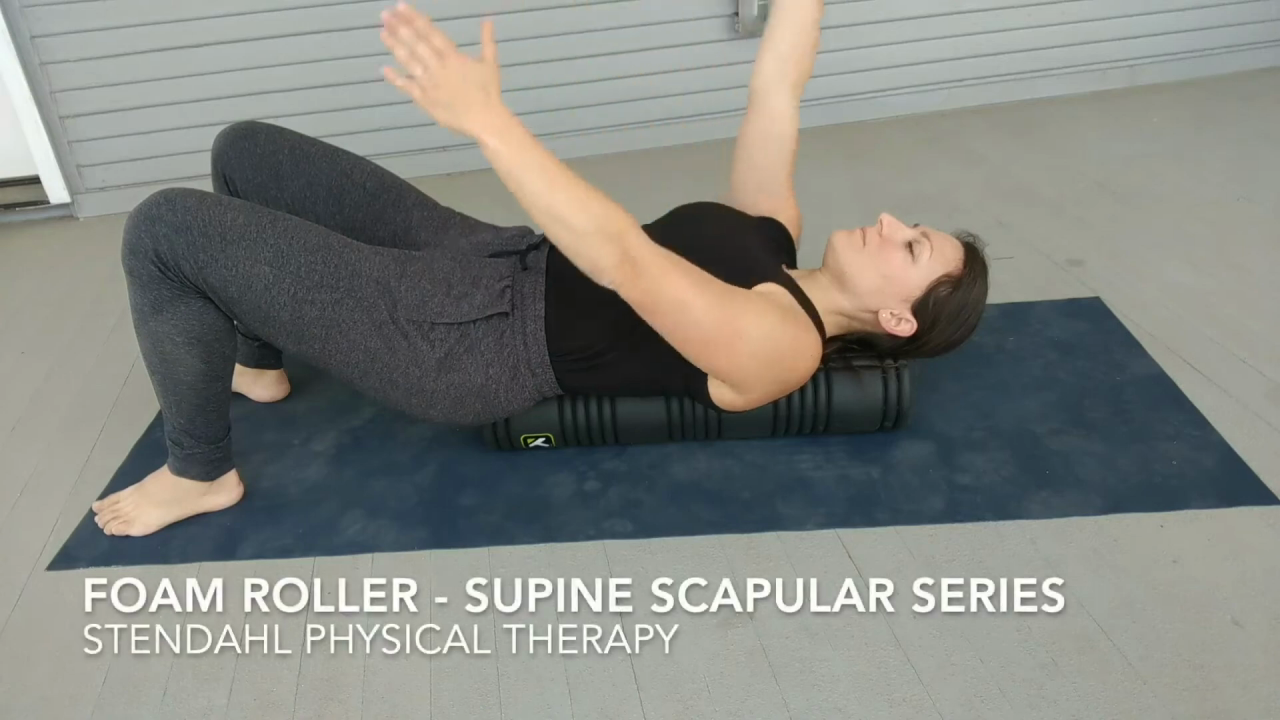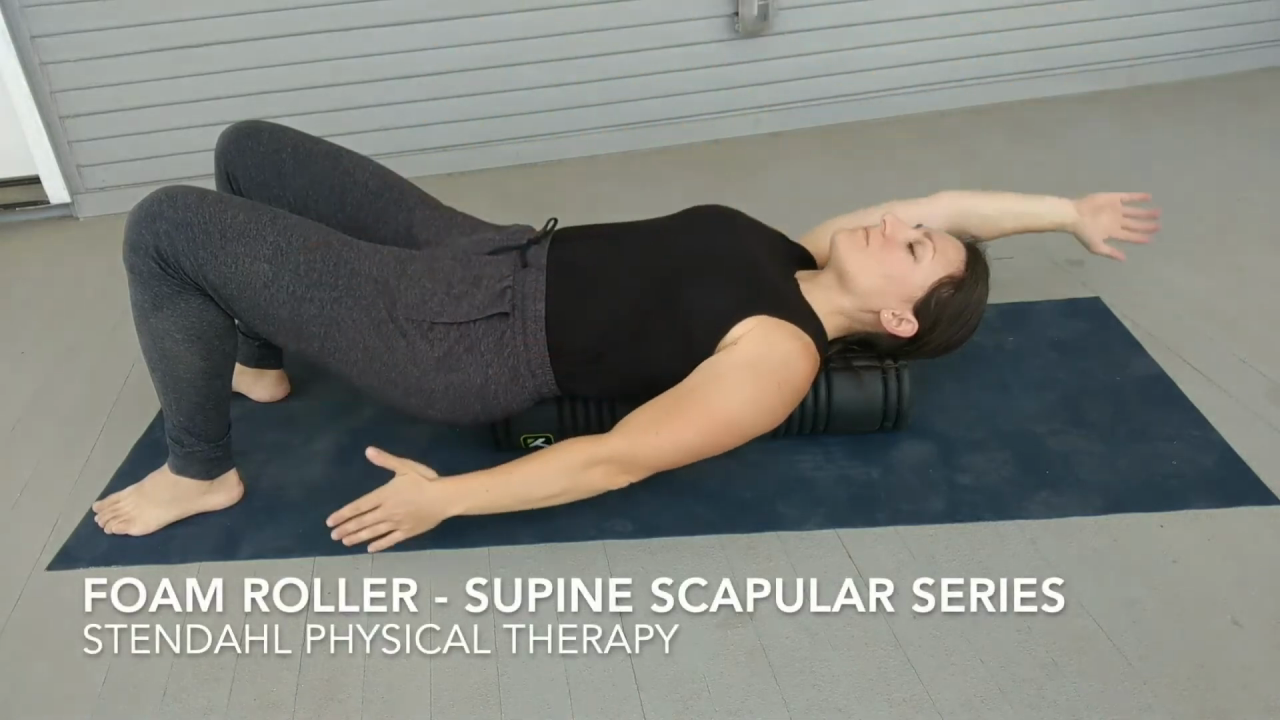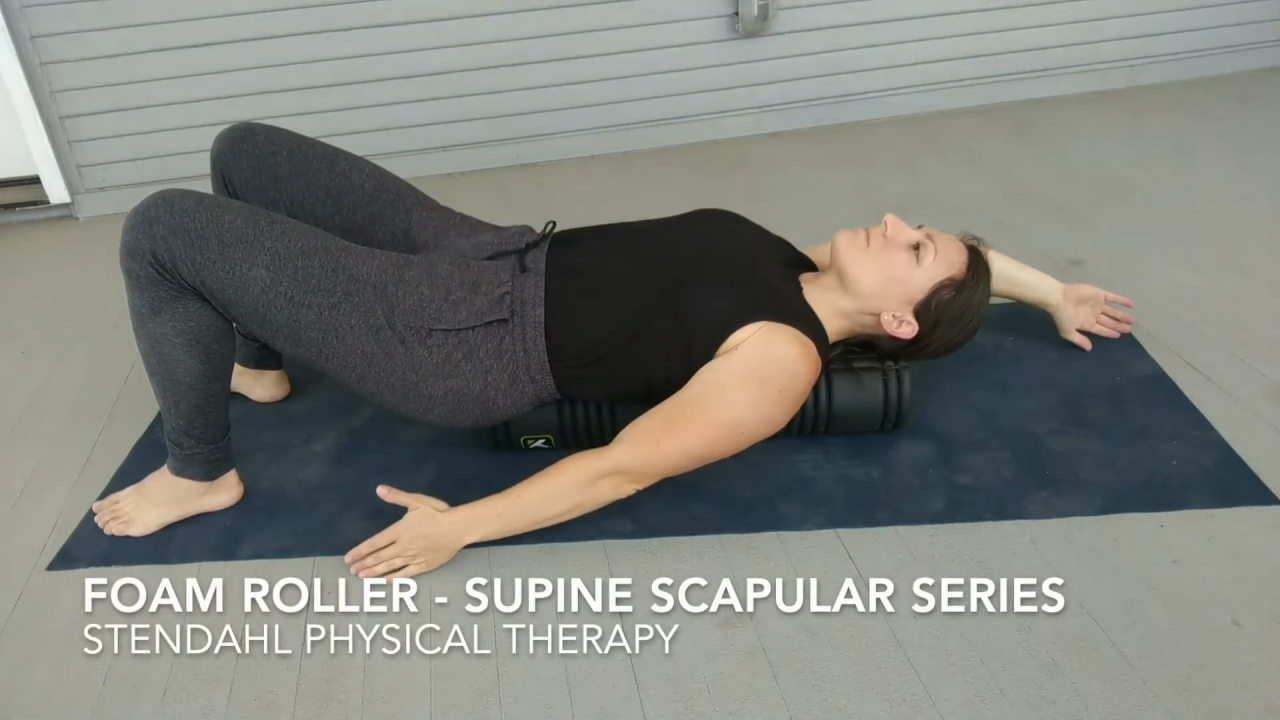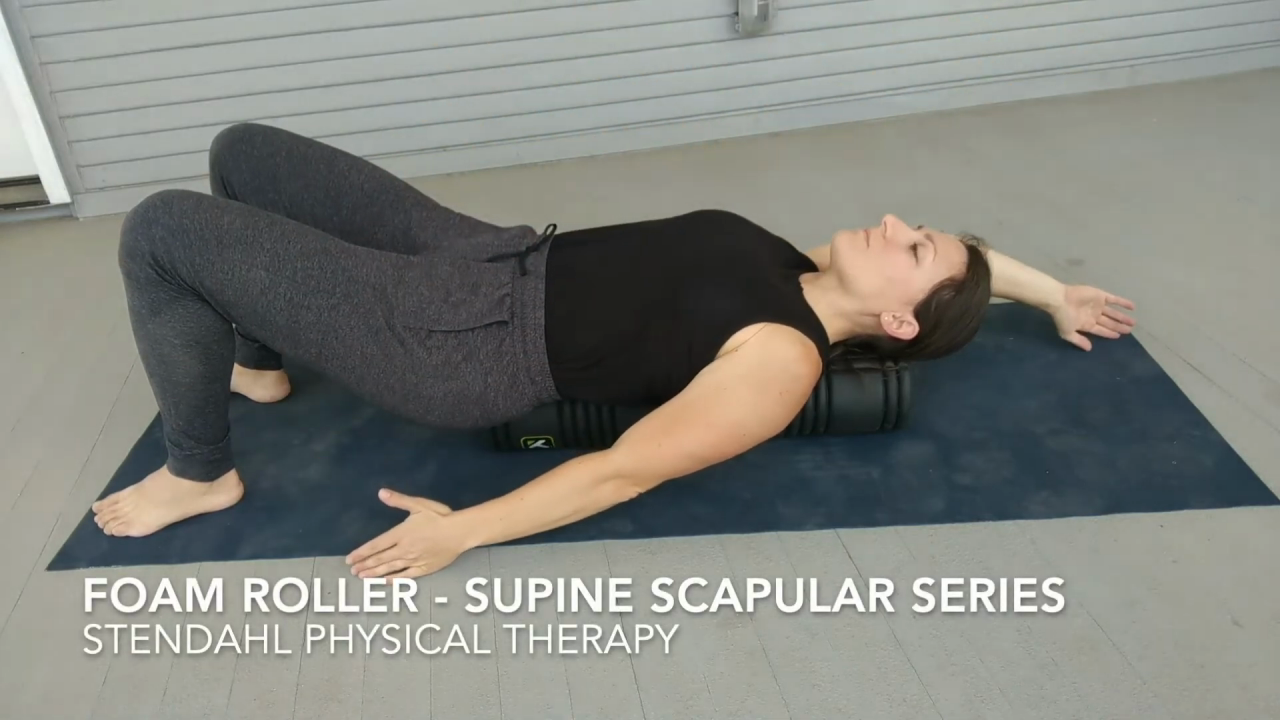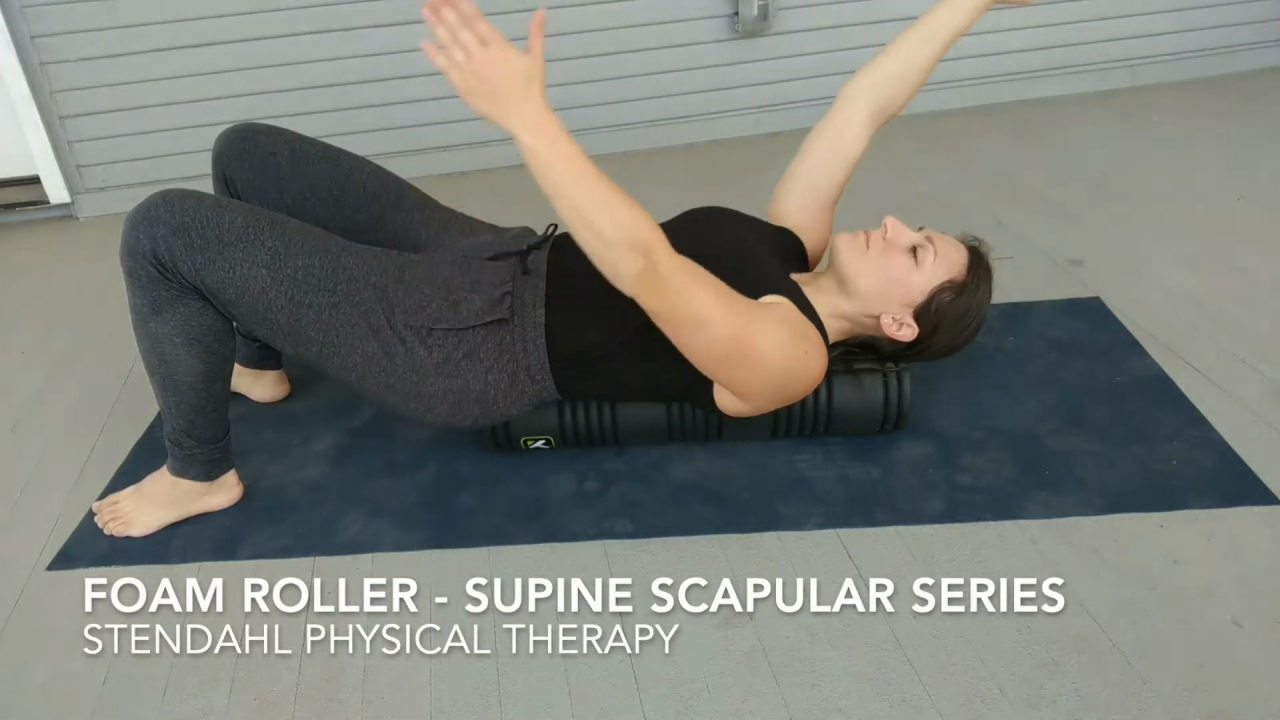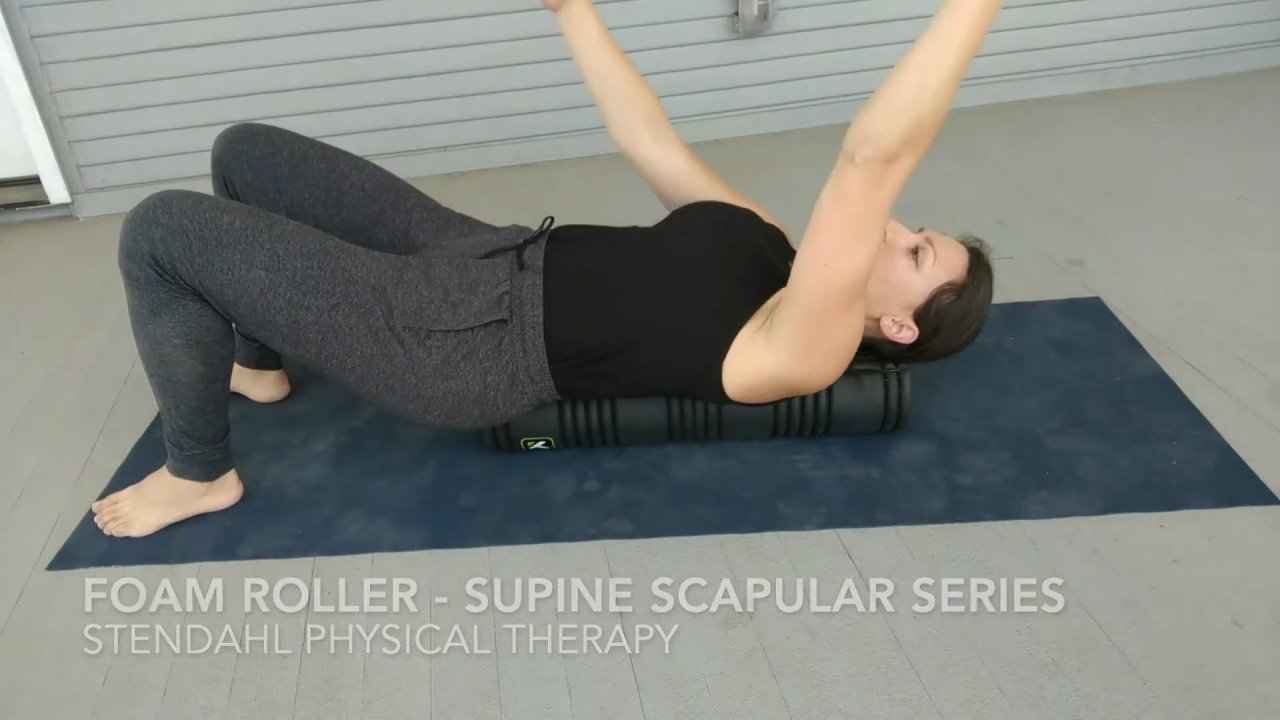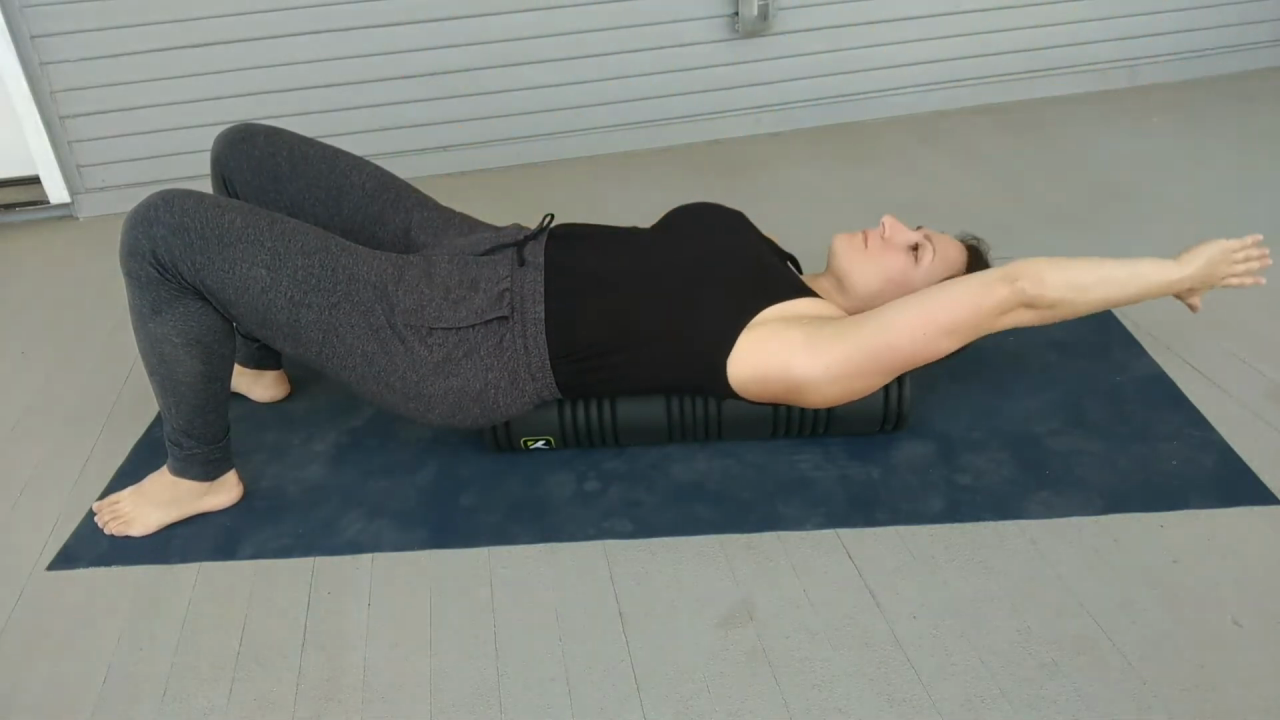
dt=0.7s
person 1, frame 1
left shoulder: (778, 343)
right shoulder: (775, 238)
left elbow: (626, 262)
right elbow: (778, 94)
left wrist: (488, 122)
left hip: (469, 347)
right hip: (493, 260)
left knee: (163, 228)
right knee: (244, 148)
left ankle: (199, 474)
right ankle: (254, 359)
person 1, frame 2
left shoulder: (780, 358)
right shoulder: (805, 264)
left elbow: (614, 460)
right elbow: (939, 200)
left wrist: (441, 496)
left hip: (469, 342)
right hip: (498, 259)
left knee: (165, 226)
right knee: (246, 150)
left ankle: (200, 473)
right ankle: (254, 358)
person 1, frame 3
left shoulder: (781, 361)
right shoulder: (811, 273)
left elbow: (625, 468)
right elbow: (954, 245)
left wrist: (457, 527)
left hip: (469, 347)
right hip: (498, 259)
left knee: (161, 229)
right knee: (243, 152)
left ankle: (199, 473)
right ankle: (254, 359)
person 1, frame 4
left shoulder: (783, 362)
right shoulder: (811, 272)
left elbow: (625, 472)
right elbow: (952, 236)
left wrist: (459, 532)
left hip: (470, 347)
right hip: (499, 262)
left knee: (160, 229)
right knee: (243, 152)
left ankle: (199, 474)
right ankle: (253, 361)
person 1, frame 5
left shoulder: (785, 353)
right shoulder: (793, 250)
left elbow: (644, 266)
right elbow: (854, 116)
left wrist: (525, 114)
left hip: (469, 350)
right hip: (480, 267)
left knee: (160, 230)
right knee: (244, 152)
left ankle: (198, 474)
right ankle: (252, 362)
person 1, frame 6
left shoulder: (801, 353)
right shoulder: (764, 242)
left elbow: (874, 159)
right elbow: (650, 138)
left hip: (454, 345)
right hip: (484, 262)
left knee: (157, 233)
right knee: (245, 153)
left ankle: (200, 473)
right ankle: (250, 362)
person 1, frame 7
left shoulder: (818, 357)
right shoulder: (770, 273)
left elbow: (1012, 291)
left wrist: (1178, 268)
right wrist: (490, 232)
left hip: (470, 348)
right hip: (495, 258)
left knee: (161, 229)
right knee: (244, 153)
left ankle: (199, 472)
right ankle: (253, 357)
